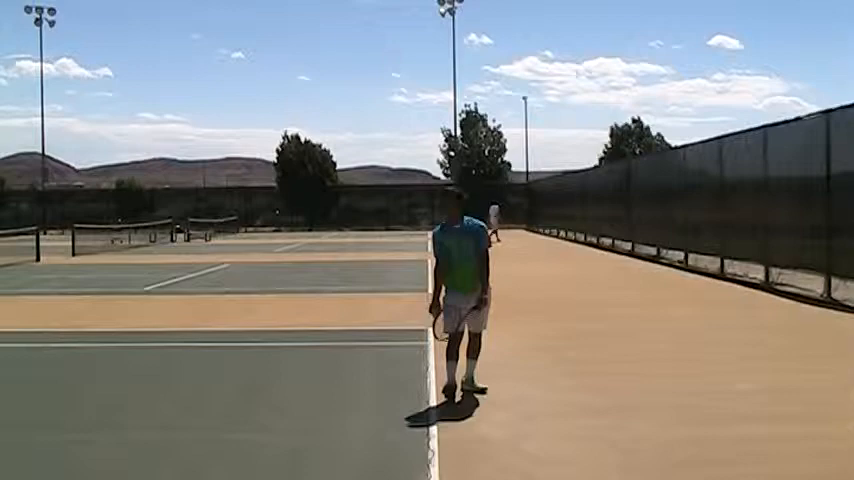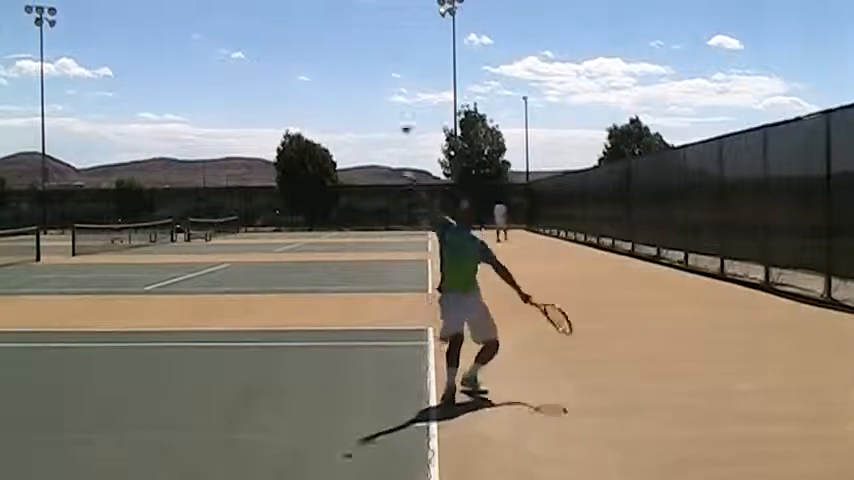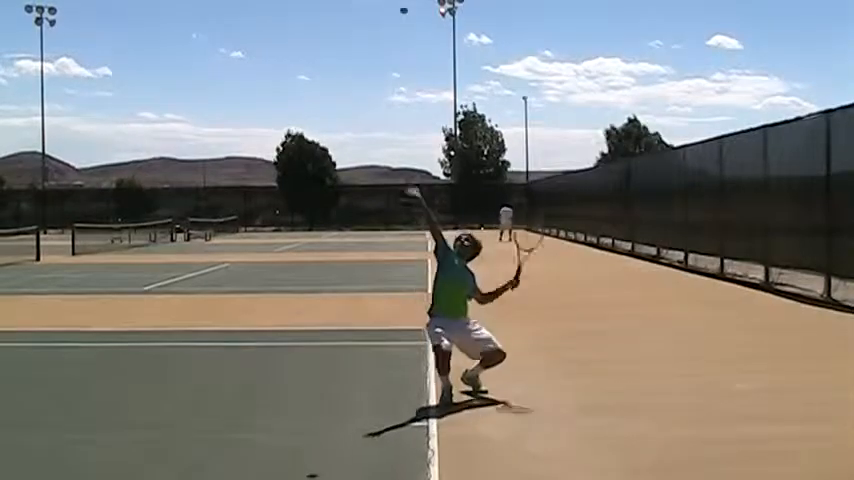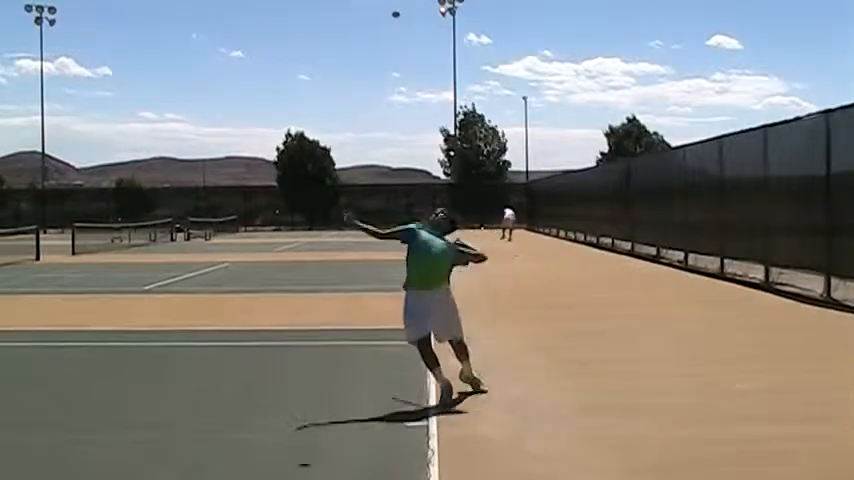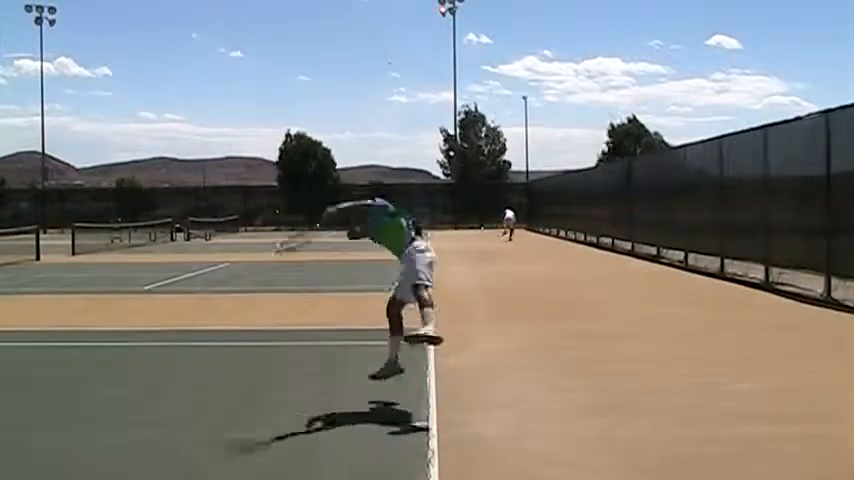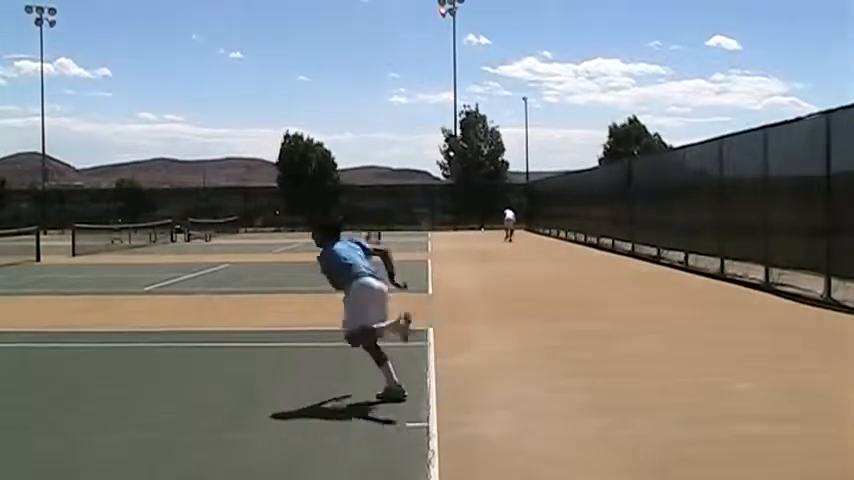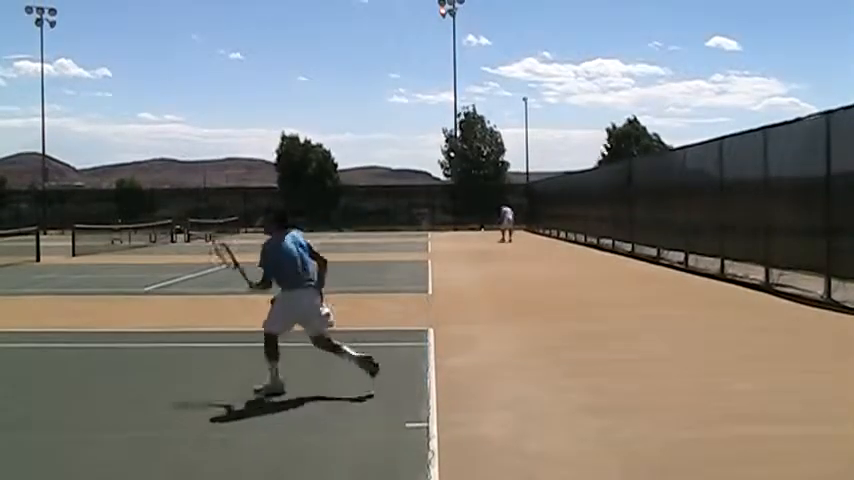
dt=0.3s
person 1, frame 1
left shoulder: (478, 228)
right shoulder: (439, 232)
left elbow: (485, 262)
right elbow: (439, 266)
left wrist: (485, 293)
right wrist: (435, 298)
left hip: (477, 291)
right hip: (454, 293)
left knee: (476, 334)
right knee: (455, 335)
left ankle: (469, 379)
right ankle: (450, 382)
person 1, frame 2
left shoulder: (478, 245)
right shoulder: (447, 229)
left elbow: (499, 267)
right elbow: (438, 218)
left wrist: (520, 292)
left hip: (472, 296)
right hip: (452, 297)
left knee: (492, 342)
right knee: (456, 339)
left ankle: (470, 377)
right ankle: (450, 386)
person 1, frame 3
left shoulder: (469, 275)
right shoulder: (448, 257)
left elbow: (483, 299)
right elbow: (434, 228)
left wrist: (508, 286)
right wrist: (421, 202)
left hip: (464, 323)
right hip: (440, 321)
left knee: (498, 354)
right knee: (443, 351)
left ankle: (472, 374)
right ankle: (446, 387)
person 1, frame 4
left shoulder: (450, 247)
right shoulder: (415, 231)
left elbow: (480, 257)
right elbow: (382, 235)
left wrist: (461, 247)
right wrist: (357, 223)
left hip: (440, 294)
right hip: (416, 296)
left knee: (457, 342)
right knee: (423, 344)
left ankle: (468, 375)
right ankle: (444, 384)
person 1, frame 5
left shoulder: (380, 208)
left wrist: (335, 210)
left hip: (417, 251)
right hip: (409, 255)
left knee: (420, 289)
right knee: (393, 307)
left ankle: (429, 328)
right ankle: (392, 362)
person 1, frame 6
left shoulder: (325, 256)
right shoulder: (352, 242)
left elbow: (338, 285)
right elbow: (384, 252)
right wrist: (392, 278)
left hip: (360, 287)
right hip: (379, 287)
left knee: (355, 337)
right knee: (368, 341)
left ankle: (397, 324)
right ankle: (394, 386)
person 1, frame 7
left shoulder: (269, 245)
right shoulder: (296, 236)
left elbow: (266, 283)
right elbow: (321, 261)
left wrist: (256, 286)
right wrist: (319, 289)
left hip: (292, 297)
right hip: (311, 295)
left knee: (270, 334)
right knee: (321, 340)
left ankle: (275, 383)
right ankle: (361, 359)
